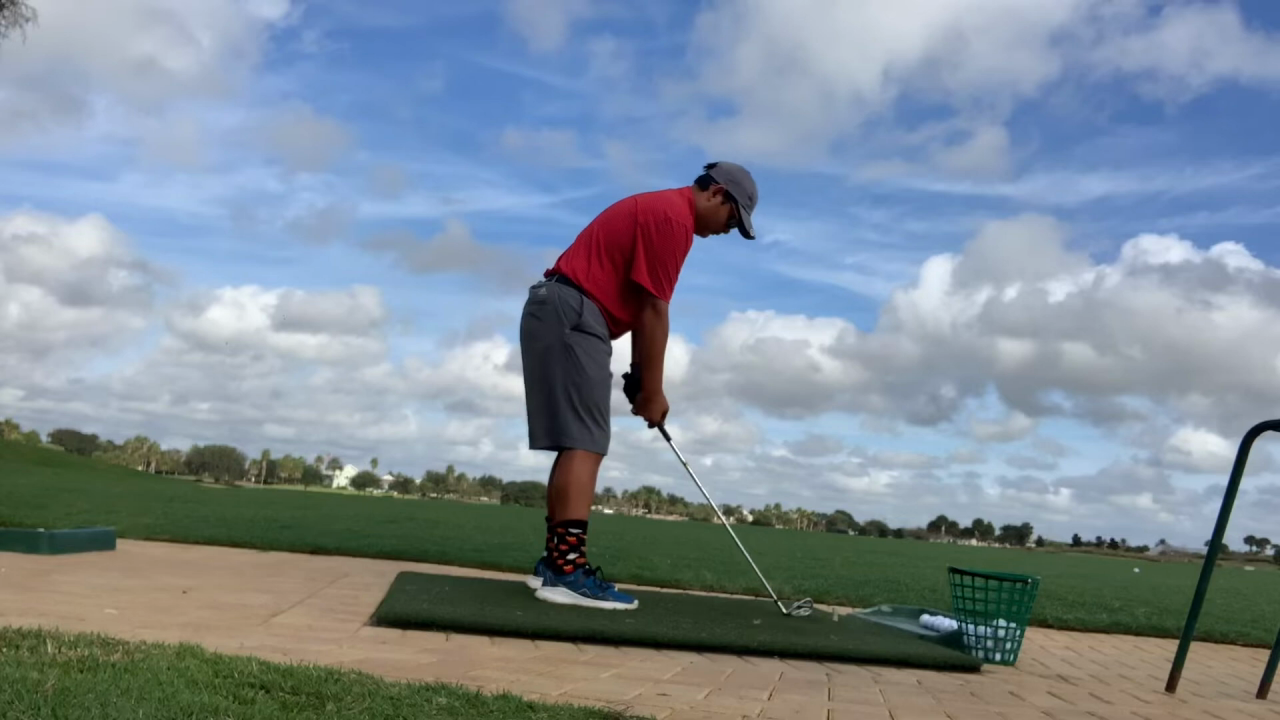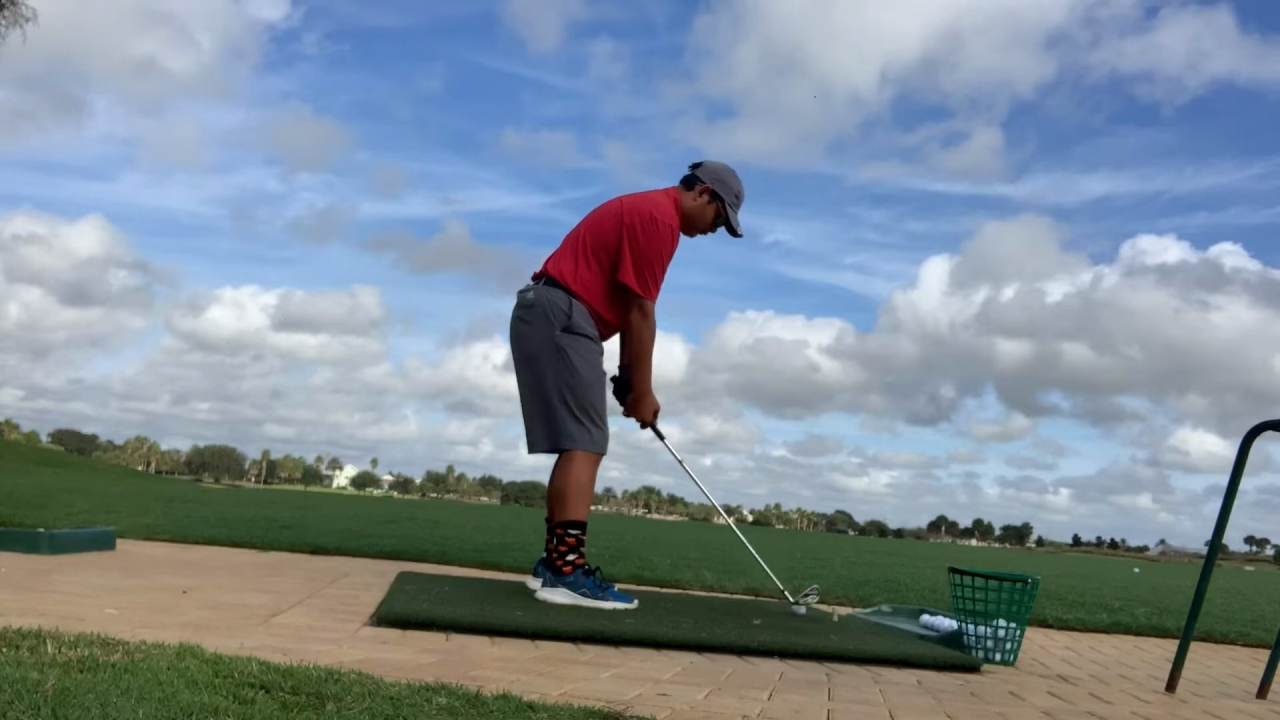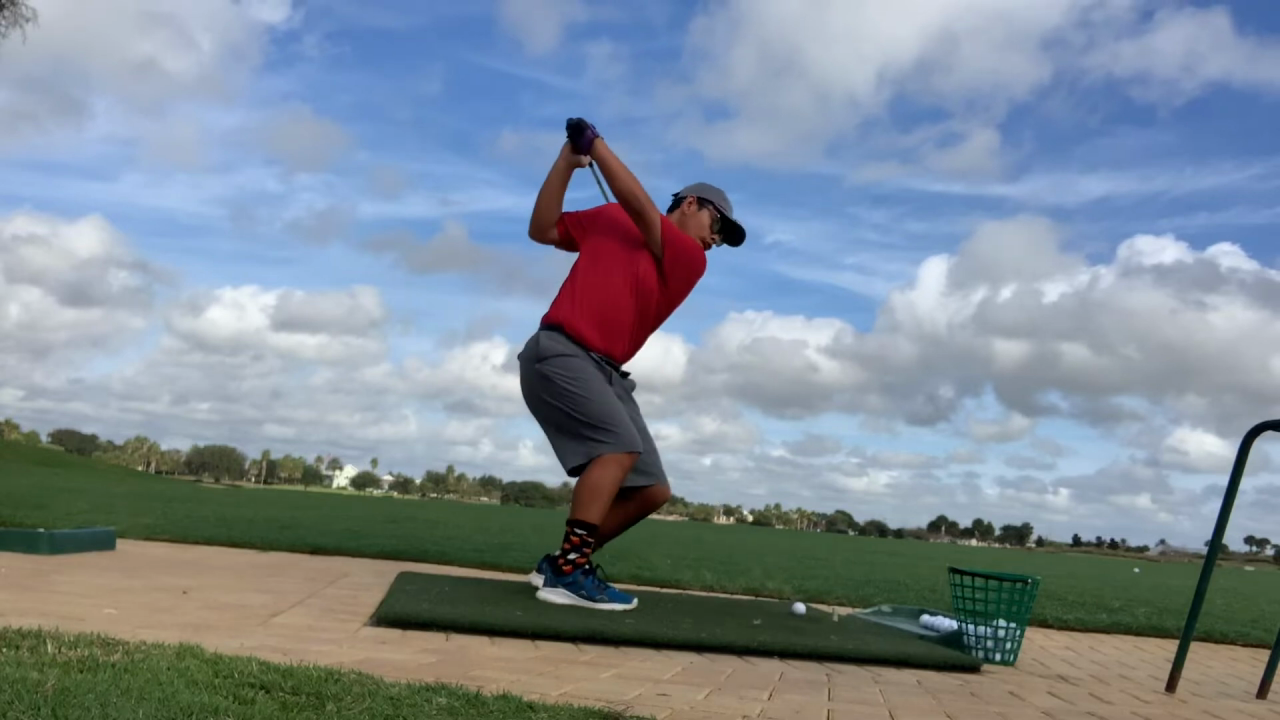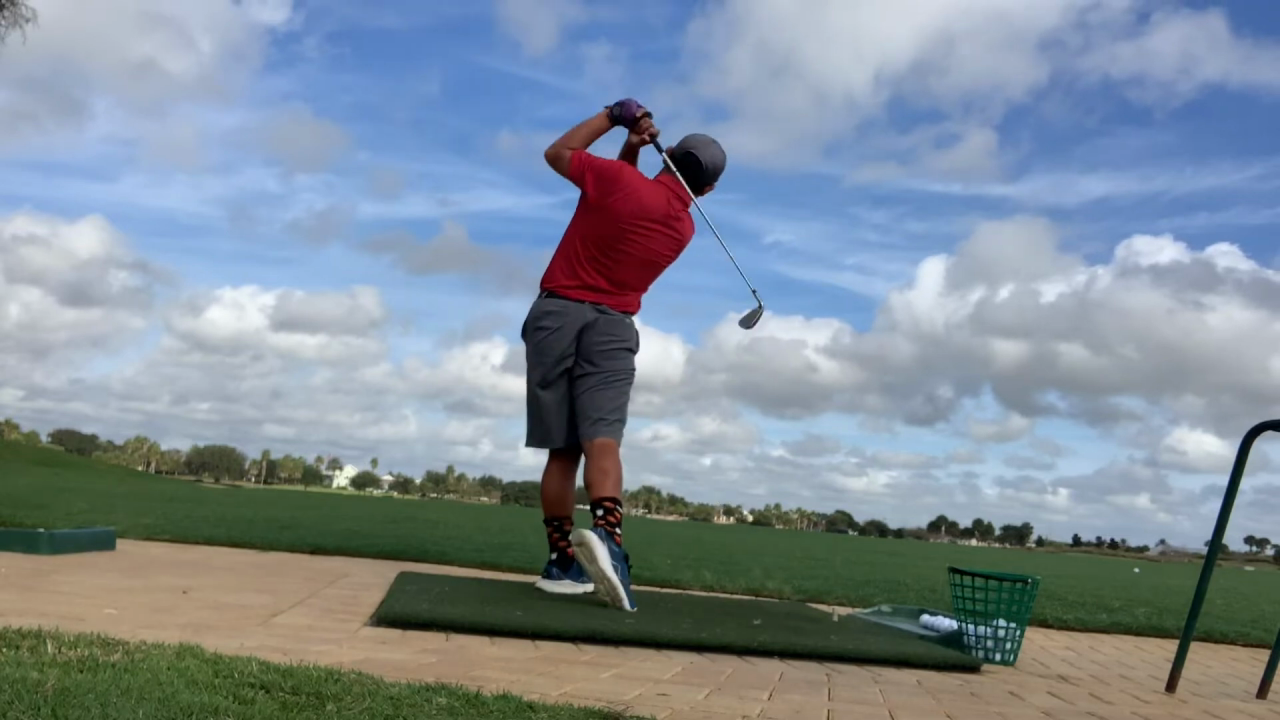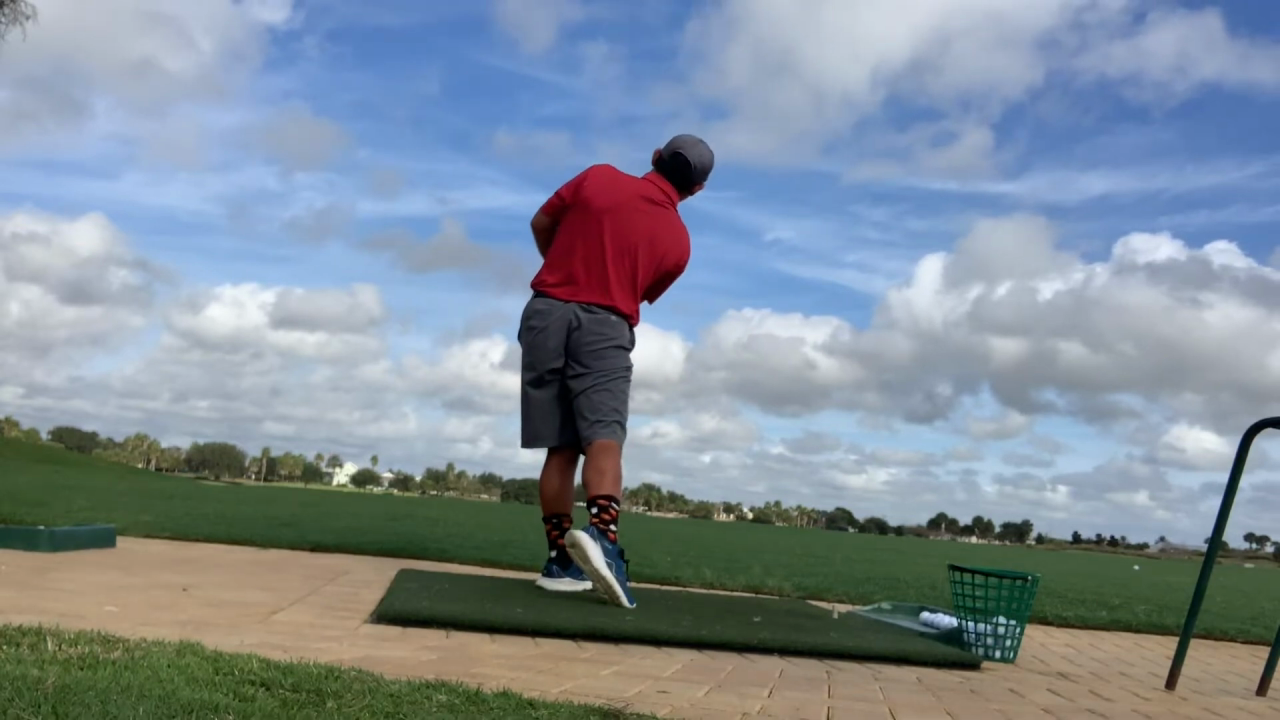
dt=1s
person 1, frame 1
left shoulder: (660, 209)
right shoulder: (673, 217)
left elbow: (640, 306)
right elbow: (653, 311)
left wrist: (640, 377)
right wrist: (653, 390)
left hip: (559, 314)
right hip: (571, 316)
left knee: (576, 441)
right knee: (585, 442)
left ankle: (556, 563)
right ankle: (569, 571)
person 1, frame 2
left shoulder: (649, 213)
right shoulder: (658, 218)
left elbow: (630, 308)
right elbow: (640, 312)
left wrist: (627, 375)
right wrist: (643, 390)
left hip: (549, 316)
right hip: (560, 316)
left knee: (576, 443)
right knee: (584, 443)
left ankle: (555, 562)
right ankle: (567, 571)
person 1, frame 3
left shoulder: (691, 260)
right shoulder: (608, 219)
left elbow: (639, 207)
right elbow: (542, 230)
left wrist: (594, 144)
right wrist: (568, 158)
left hip: (604, 372)
right hip: (556, 354)
left knee: (652, 491)
right knee: (619, 448)
left ankle: (565, 561)
right ankle: (568, 570)
person 1, frame 4
left shoulder: (620, 185)
right shoulder: (683, 230)
left elbow: (556, 153)
left wrist: (616, 115)
right wrist: (636, 147)
left hip: (554, 316)
right hip: (610, 328)
left knee: (562, 448)
right knee: (602, 439)
left ankle: (561, 561)
right ankle: (605, 534)
person 1, frame 5
left shoulder: (599, 177)
right shoulder: (677, 241)
left elbow: (541, 224)
left hip: (547, 313)
right hip: (604, 327)
left knee: (561, 445)
right knee: (604, 435)
left ankle: (561, 559)
right ankle: (602, 532)
